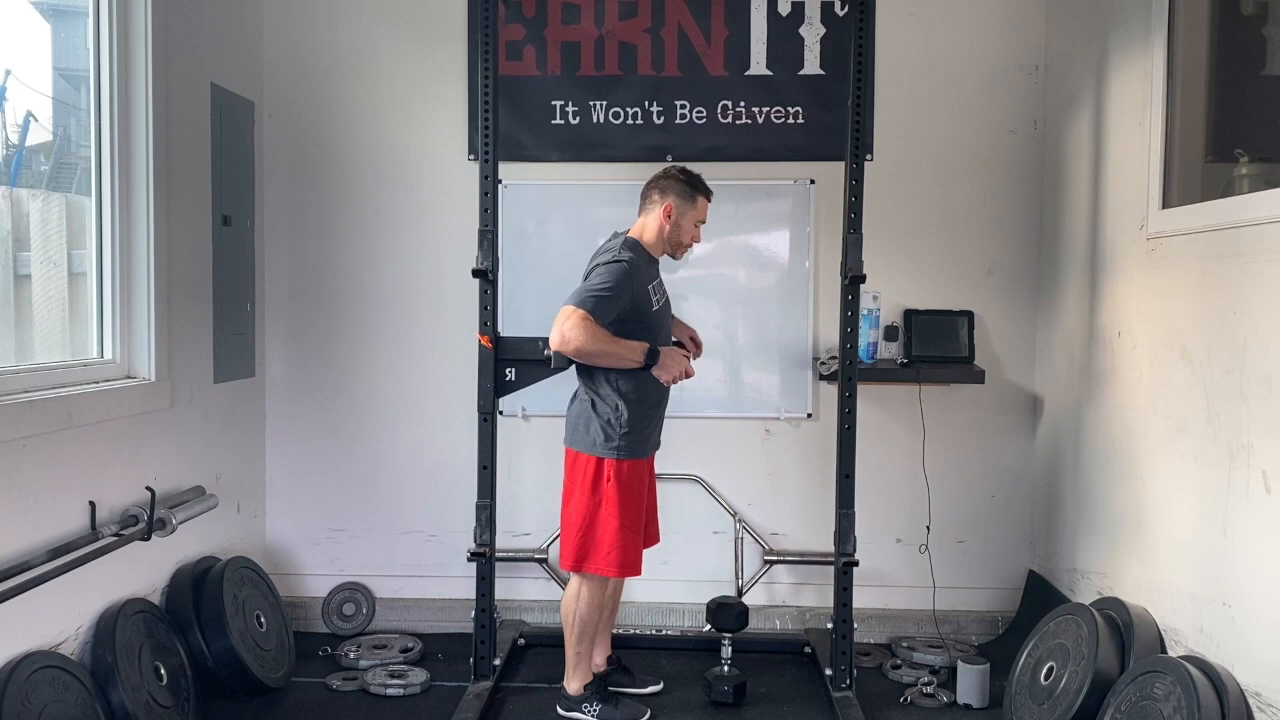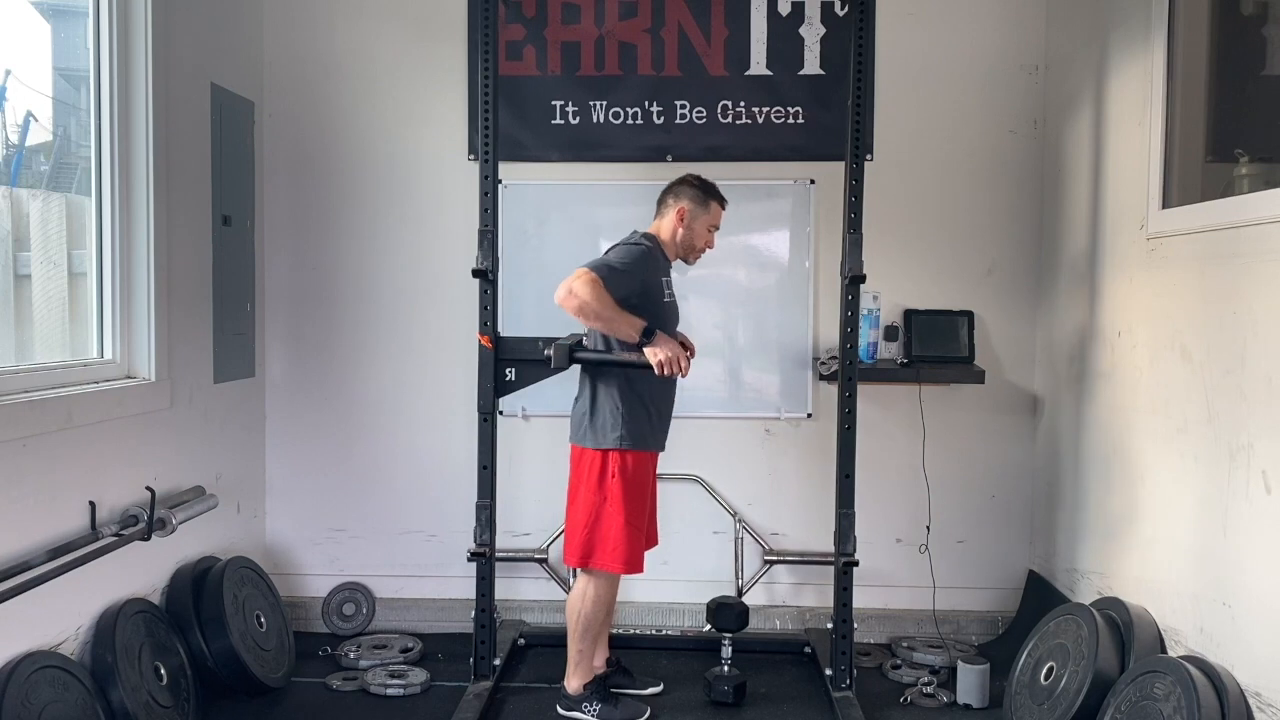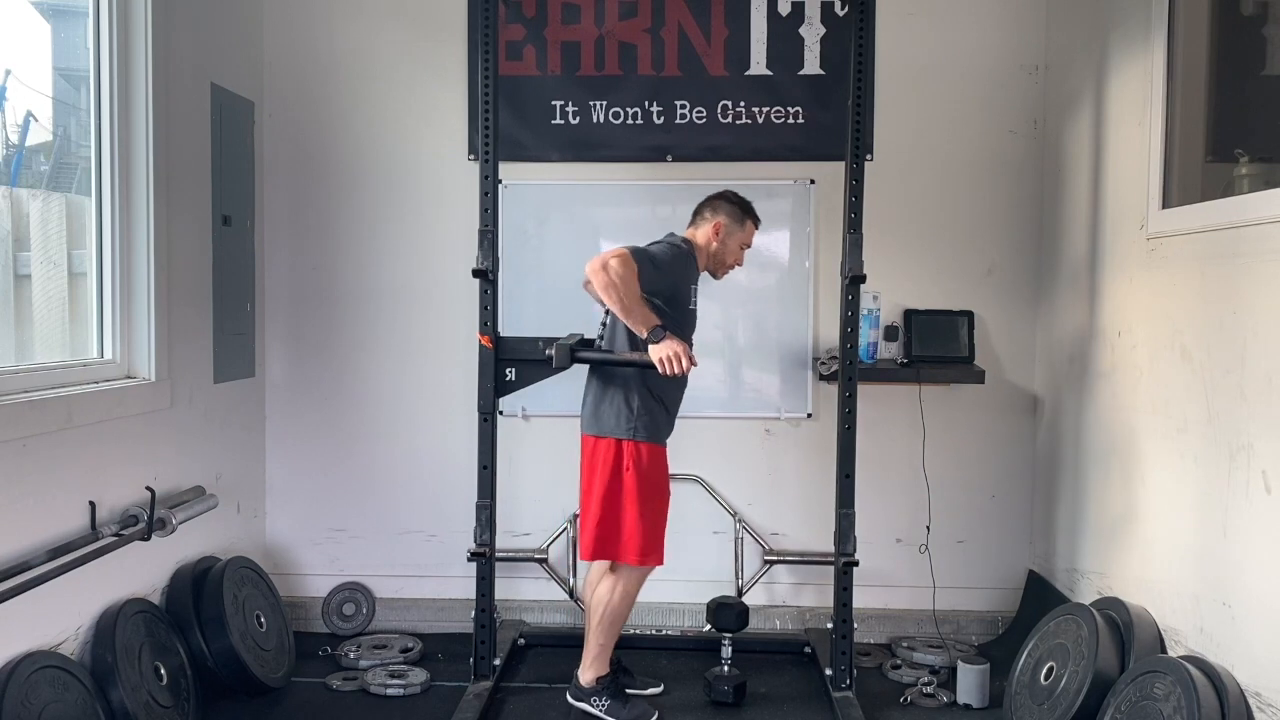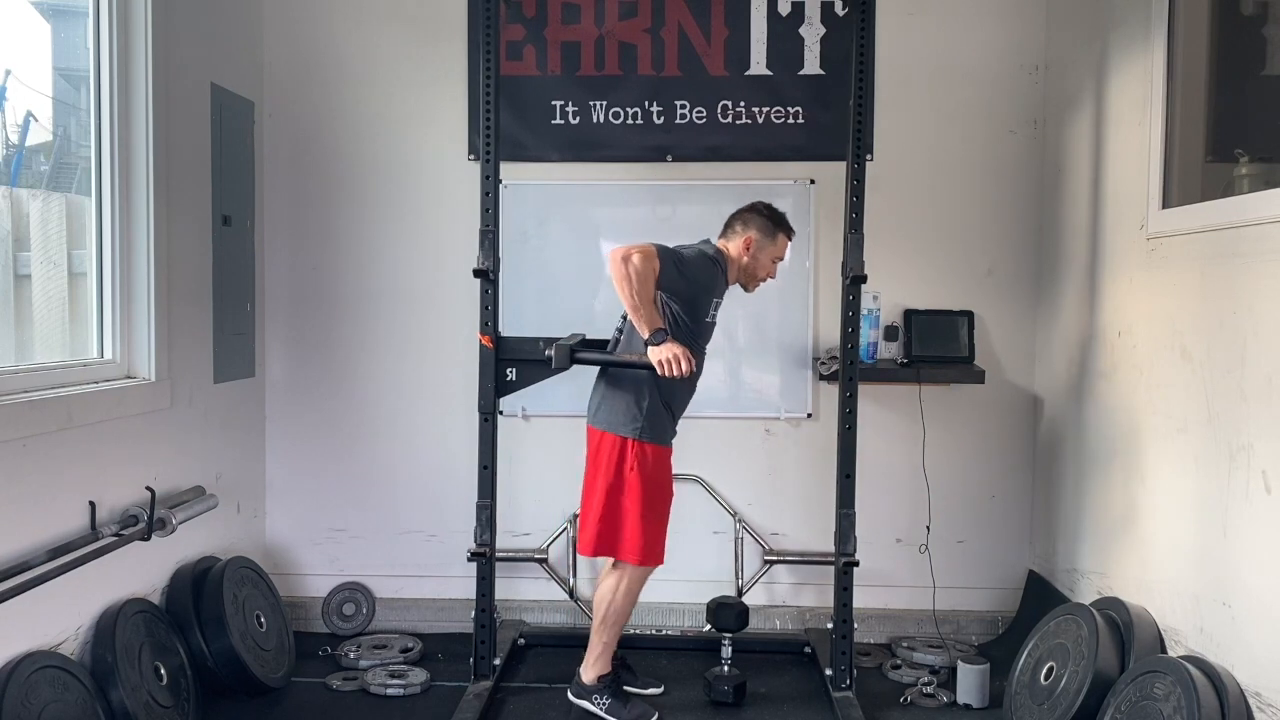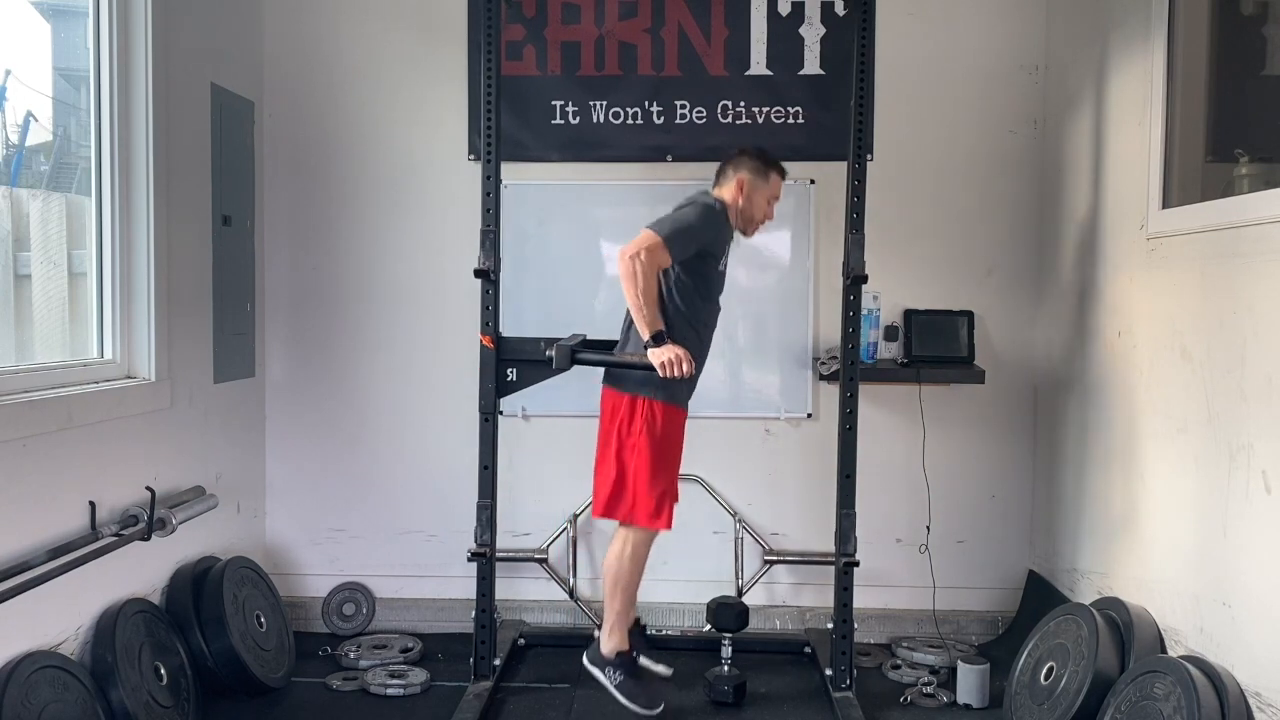
dt=0.3s
person 1, frame 1
left shoulder: (640, 259)
right shoulder: (621, 265)
right elbow: (567, 336)
left wrist: (669, 327)
right wrist: (654, 356)
left hip: (629, 438)
right hip: (607, 441)
left knee: (615, 560)
right knee: (594, 567)
left ankle: (601, 663)
person 1, frame 2
left shoulder: (651, 261)
right shoulder: (638, 254)
left elbow: (619, 316)
right elbow: (571, 292)
left wrist: (664, 332)
right wrist: (649, 336)
left hip: (631, 435)
right hip: (612, 436)
left knee: (611, 562)
right knee: (600, 566)
left ankle: (600, 664)
person 1, frame 3
left shoulder: (675, 264)
right shoulder: (675, 257)
left elbow: (594, 281)
right elbow: (604, 268)
right wrist: (655, 334)
left hip: (624, 424)
right hip: (626, 428)
left knee: (611, 555)
right knee: (629, 559)
left ankle: (600, 663)
person 1, frame 4
left shoulder: (703, 272)
right shoulder: (703, 264)
left elbow: (640, 274)
right elbow: (626, 259)
right wrist: (656, 338)
left hip: (637, 425)
right hip: (632, 427)
left knee: (625, 556)
right knee: (633, 558)
left ankle: (604, 660)
right ankle: (592, 678)
person 1, frame 5
left shoulder: (707, 225)
right shoulder: (705, 217)
left elbow: (651, 268)
right elbow: (634, 257)
right wrist: (654, 340)
left hip: (657, 386)
right hip: (647, 389)
left knee: (644, 521)
right knee: (640, 522)
left ankle: (624, 627)
right ankle: (610, 649)
